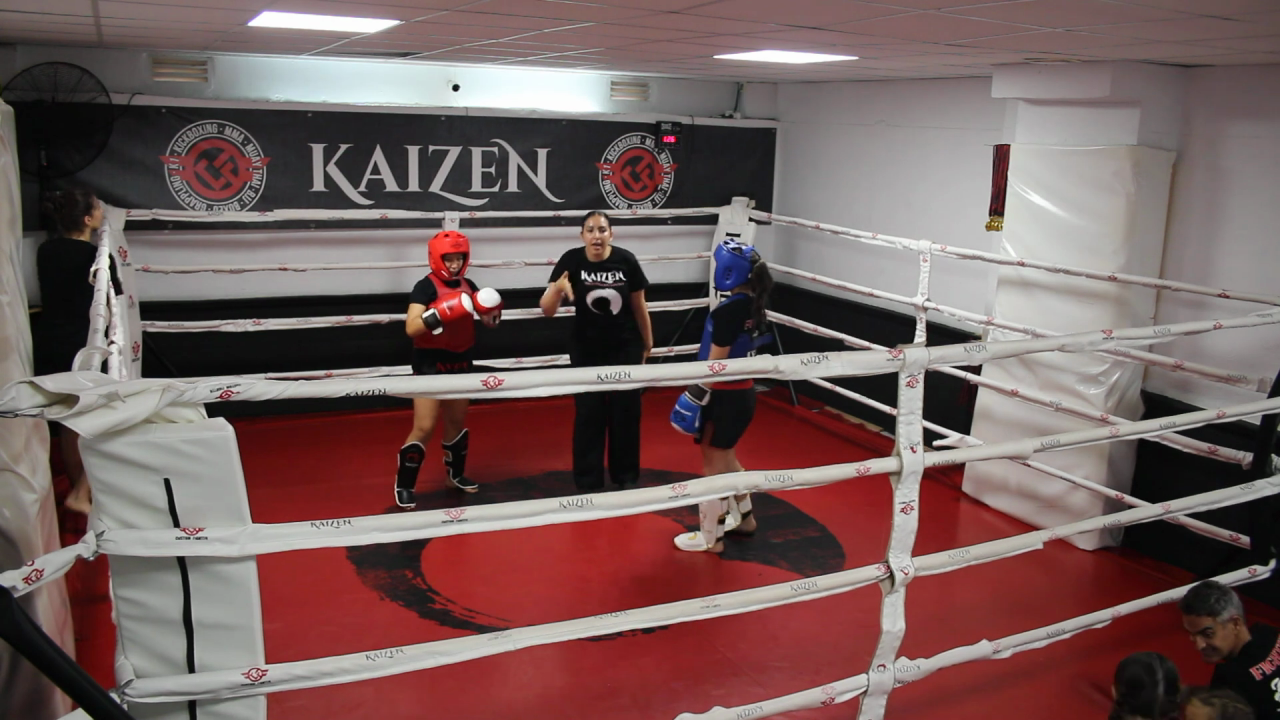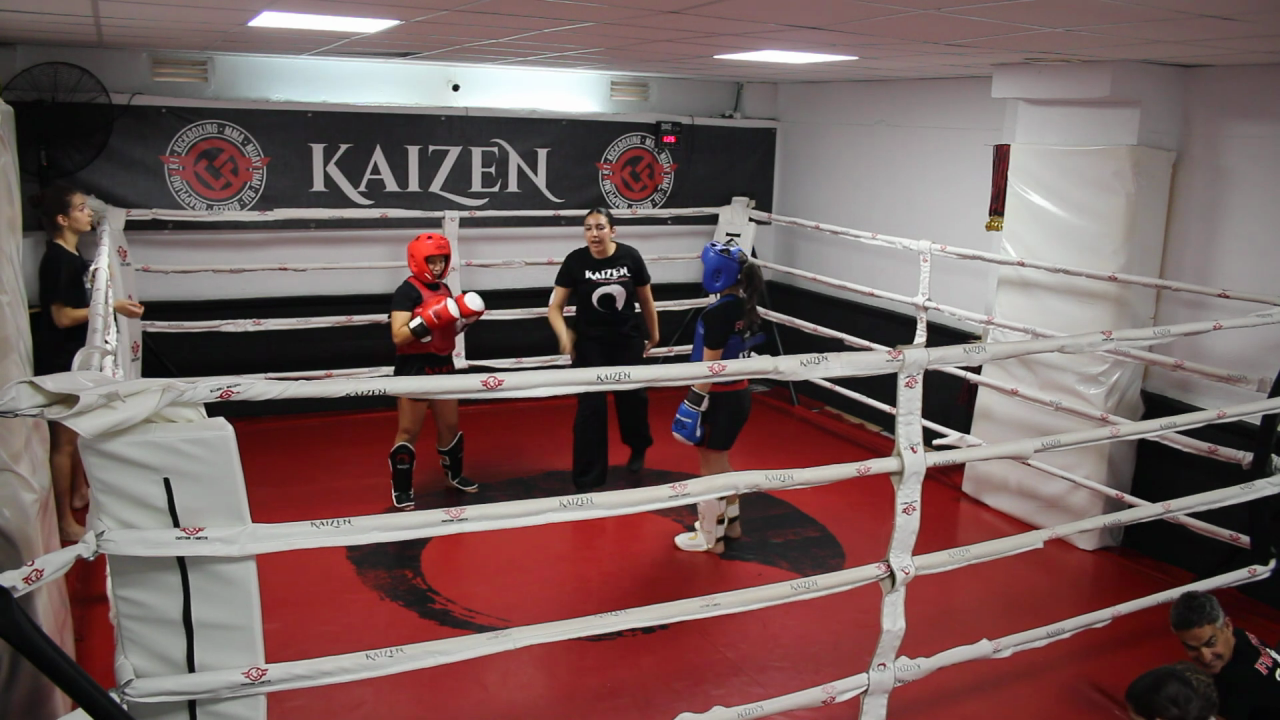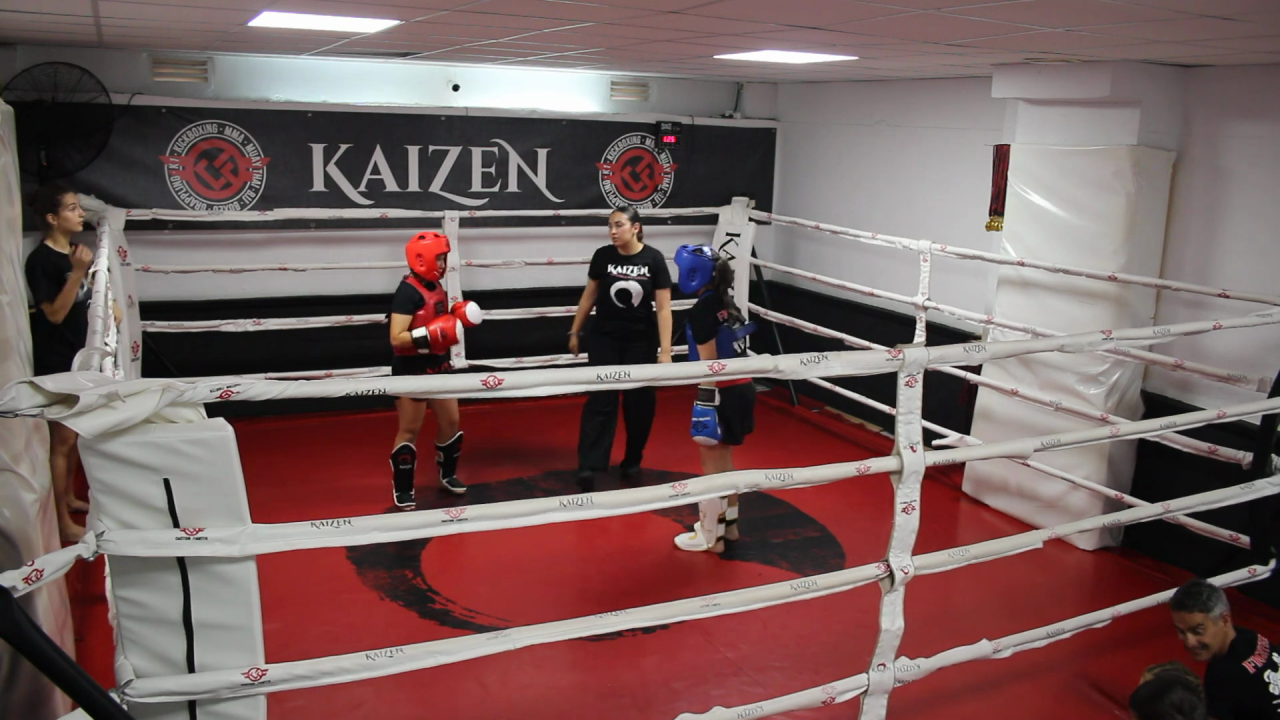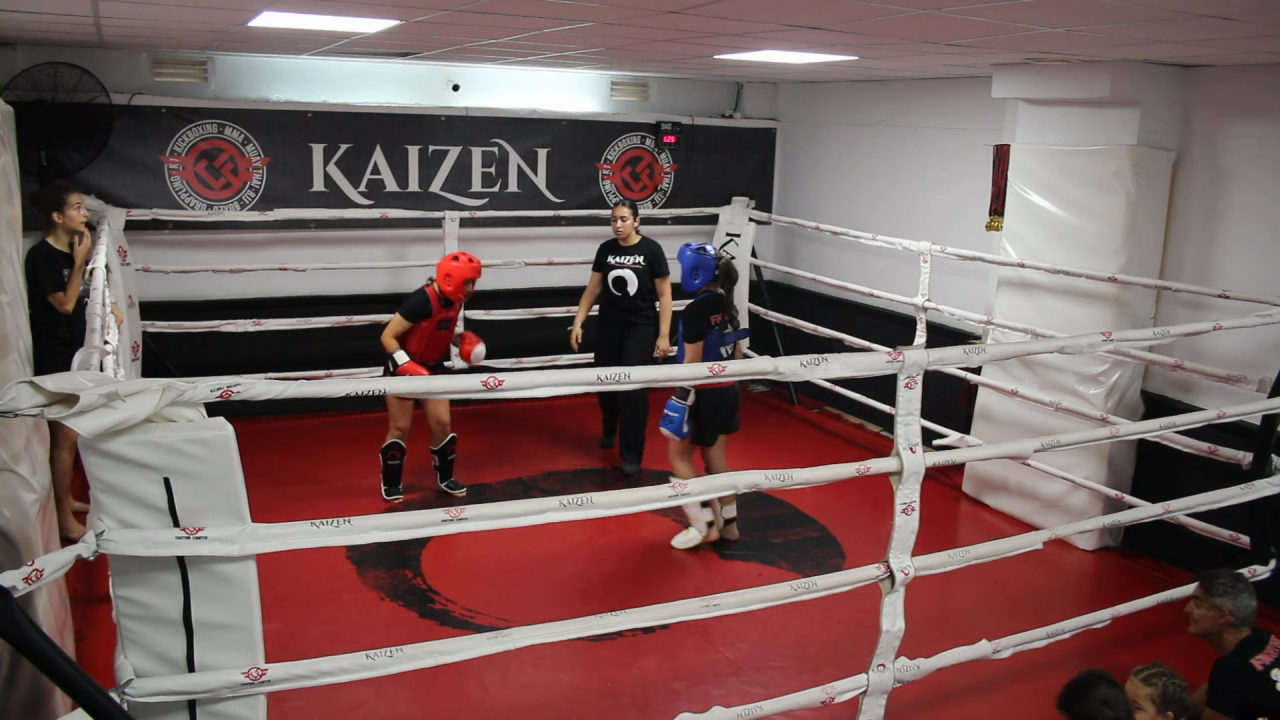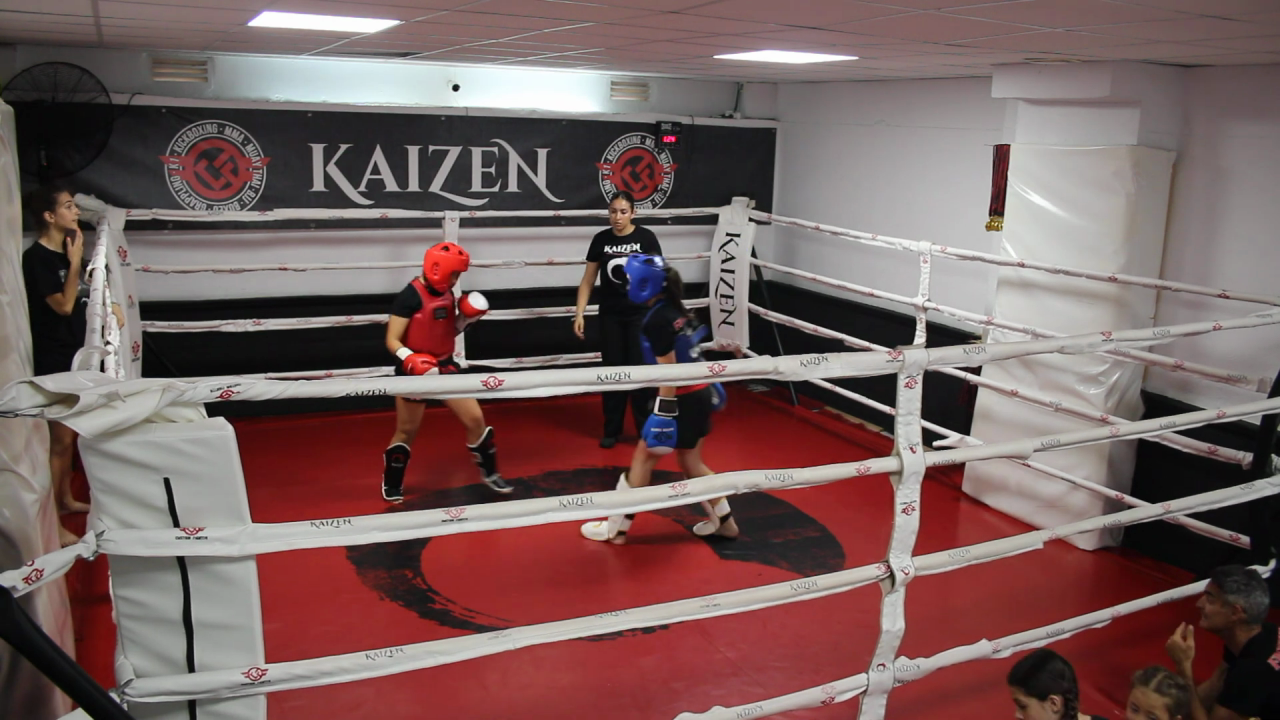
dt=0.4s
person 1, frame 1
left shoulder: (46, 251)
right shoulder: (98, 258)
right wrist: (107, 290)
left hip: (47, 348)
right hip: (79, 350)
left knee: (67, 425)
left ankle: (80, 488)
right ankle: (80, 494)
person 1, frame 2
left shoulder: (68, 255)
right shoulder: (59, 260)
right elbow: (61, 317)
right wrist: (113, 307)
left hip: (74, 357)
right hip: (59, 361)
left knee: (80, 429)
right knee: (65, 439)
left ankle: (79, 491)
right ankle: (64, 522)
person 1, frame 3
left shoulder: (74, 251)
right shoulder: (40, 260)
right elbow: (55, 314)
right wrist: (76, 272)
left hip: (79, 354)
right hip: (56, 360)
left knee: (77, 433)
right knee: (62, 440)
left ankle: (68, 497)
right ankle: (63, 522)
person 1, frame 4
left shoulder: (74, 250)
right shoulder: (41, 255)
right elbow: (65, 304)
left wrist: (109, 306)
right wrist: (80, 260)
left hip: (77, 353)
right hip: (55, 357)
left knee: (73, 433)
right knee: (66, 435)
left ankle: (67, 499)
right ankle: (65, 518)
person 1, frame 5
left shoulder: (68, 250)
right shoulder: (36, 257)
left elbow: (87, 293)
right elbow: (63, 305)
left wrist: (111, 307)
right wrist: (76, 261)
left hip: (76, 355)
right hip: (53, 360)
left knee: (72, 433)
right knee: (60, 439)
left ankle: (66, 499)
person 2, frame 1
left shoulder: (727, 311)
right shoulder: (752, 307)
left elbow: (716, 363)
left wrist: (693, 398)
left hip: (725, 397)
right hip: (741, 392)
left knee: (713, 464)
right knee: (725, 457)
left ankle: (711, 538)
right ankle: (743, 516)
person 2, frame 2
left shoulder: (717, 314)
right shoulder: (744, 308)
left elbow: (709, 367)
left wrist: (693, 406)
left hip: (721, 398)
right hip: (738, 393)
left knee: (710, 465)
right knee: (718, 460)
left ankle: (711, 538)
right ankle: (730, 521)
person 2, frame 3
left shoulder: (701, 311)
right shoulder: (726, 303)
left elbow: (709, 362)
left wrist: (705, 405)
left hip: (723, 393)
right hip: (741, 388)
left knee: (711, 464)
right knee: (723, 459)
left ankle: (711, 537)
right ankle: (728, 523)
person 2, frame 4
left shoulder: (697, 310)
right shoulder: (727, 304)
left elbow: (692, 363)
right elbow: (737, 351)
left wrist: (679, 402)
left hip: (705, 395)
right hip: (728, 391)
left knee: (678, 455)
right knee: (715, 456)
left ankle: (706, 524)
right ankle: (727, 521)
person 2, frame 5
left shoulder: (655, 322)
right shoulder: (675, 309)
left wrist: (663, 414)
right wrist: (710, 381)
left hip: (682, 399)
right hip: (698, 394)
left knee: (643, 457)
right knee: (690, 461)
left ankle: (615, 528)
right ankle: (723, 520)
person 3, frame 1
left shoulder: (625, 260)
right shoulder: (570, 261)
left elbow: (639, 307)
right elbow: (546, 310)
left wrist: (647, 343)
right wrist: (557, 291)
left hip: (625, 347)
right hip: (586, 347)
left knee: (626, 410)
right knee: (588, 411)
left ankle: (625, 476)
right ankle: (588, 480)
person 3, frame 2
left shoulder: (630, 257)
right shoulder: (575, 261)
left elbow: (646, 300)
right elbow: (555, 307)
left wrist: (653, 335)
right wrist: (563, 333)
left hip: (627, 342)
right hip: (589, 344)
left knee: (633, 399)
right knee: (591, 408)
left ankle: (638, 449)
right ankle: (588, 479)
person 3, frame 3
left shoulder: (653, 259)
right shoulder: (602, 256)
left elbow: (663, 308)
right elbow: (589, 297)
left wrist: (665, 350)
right wrist: (574, 332)
left hip: (641, 341)
right hip: (604, 338)
left knee: (640, 401)
right knee: (600, 398)
left ankle: (633, 458)
right ankle: (588, 466)
person 3, frame 4
left shoulder: (651, 249)
right shoulder: (606, 249)
left elbow: (664, 296)
right elbow: (592, 290)
left wrist: (663, 335)
right wrist: (577, 324)
left hip: (641, 327)
right hip: (608, 326)
left knee: (633, 388)
left ankle: (631, 455)
right ankle: (609, 430)
person 3, frame 5
left shoulder: (646, 238)
right shoulder: (601, 239)
right elbow: (588, 280)
right wrist: (579, 314)
left hip: (642, 314)
right hip: (610, 314)
right knee: (613, 369)
left ankle: (646, 427)
right ankle: (612, 429)
person 4, frame 1
left shoulder: (468, 286)
right shoulder: (425, 287)
left elbow: (488, 324)
right elbow: (411, 328)
left wrist: (493, 310)
right wrist: (443, 313)
left hip: (461, 362)
right hip: (430, 363)
left knee: (456, 422)
right knee: (424, 428)
left ankle: (456, 473)
right ankle: (404, 485)
person 4, frame 2
left shoulder: (444, 289)
right shoulder: (407, 292)
right elbow: (398, 336)
left wrist: (465, 317)
right wrist: (429, 320)
left hip: (443, 366)
right hip: (414, 369)
left knee: (450, 425)
right knee: (409, 431)
left ankle: (455, 474)
right ankle: (401, 489)
person 4, frame 3
left shoulder: (436, 287)
right shoulder: (407, 293)
right elbow: (397, 339)
left wrist: (457, 316)
right wrist: (433, 334)
left hip: (439, 365)
right hip: (412, 369)
left knee: (451, 423)
right knee: (409, 431)
left ankle: (448, 474)
right ankle: (402, 488)
person 4, frame 4
left shoulder: (455, 301)
right shoulder: (420, 300)
right elbow: (387, 337)
left wrist: (463, 341)
right wrist: (405, 366)
left hip: (433, 367)
right hip: (402, 369)
left knee: (442, 424)
right knee: (400, 428)
left ankle: (445, 477)
right ankle: (391, 483)
person 4, frame 5
left shoulder: (447, 294)
right shoulder: (410, 296)
right elbow: (392, 341)
left wrist: (467, 317)
right wrist: (411, 361)
left hip: (445, 367)
right hip: (416, 372)
left knee: (476, 419)
right knee: (406, 431)
left ankle: (490, 473)
right ankle: (391, 484)
